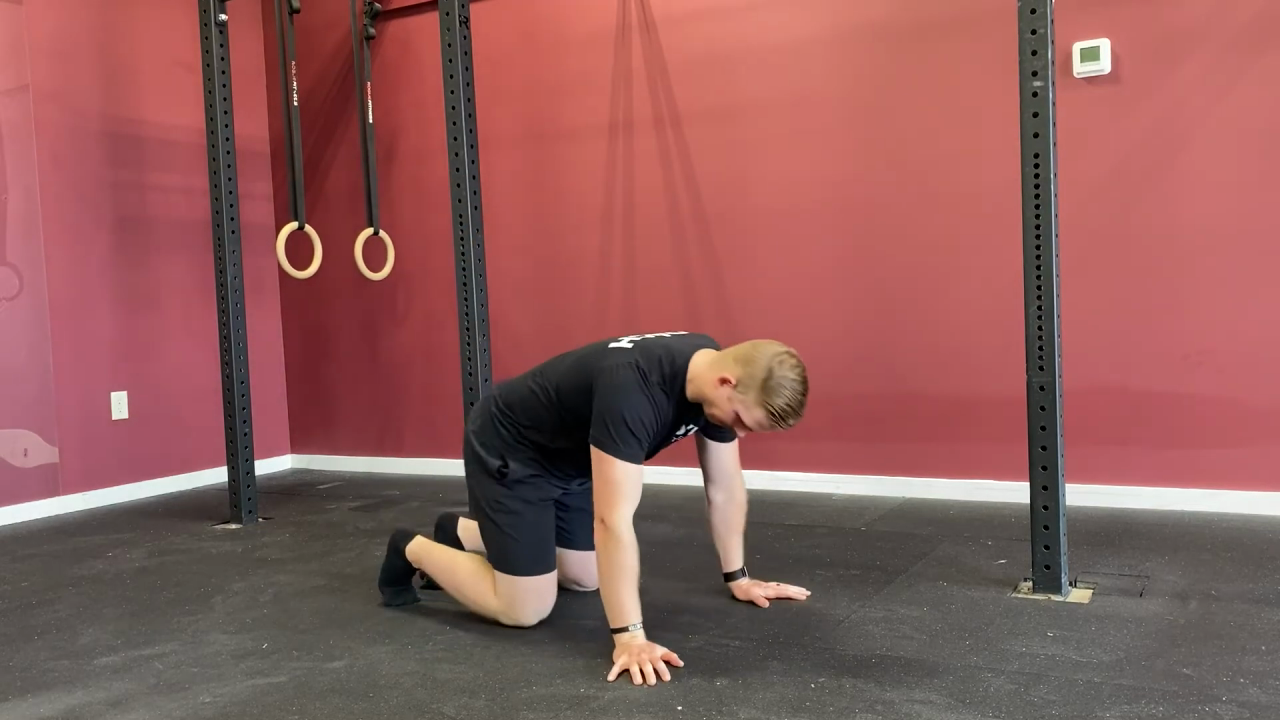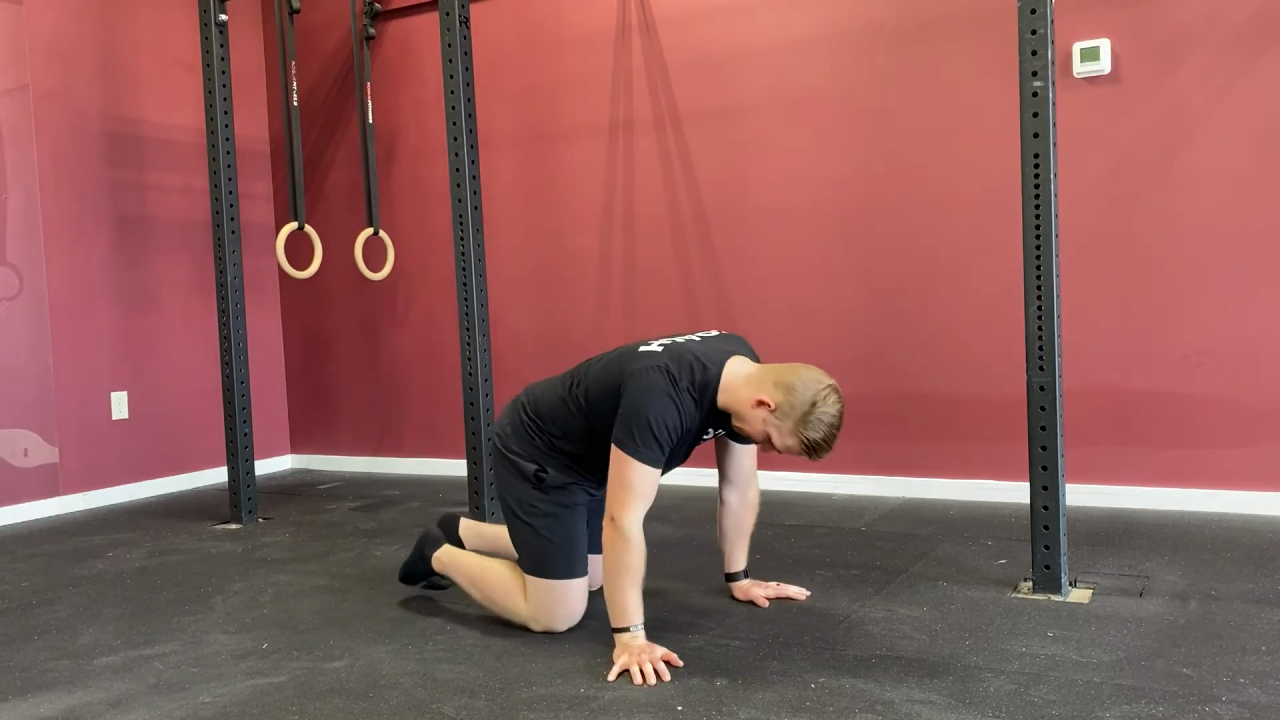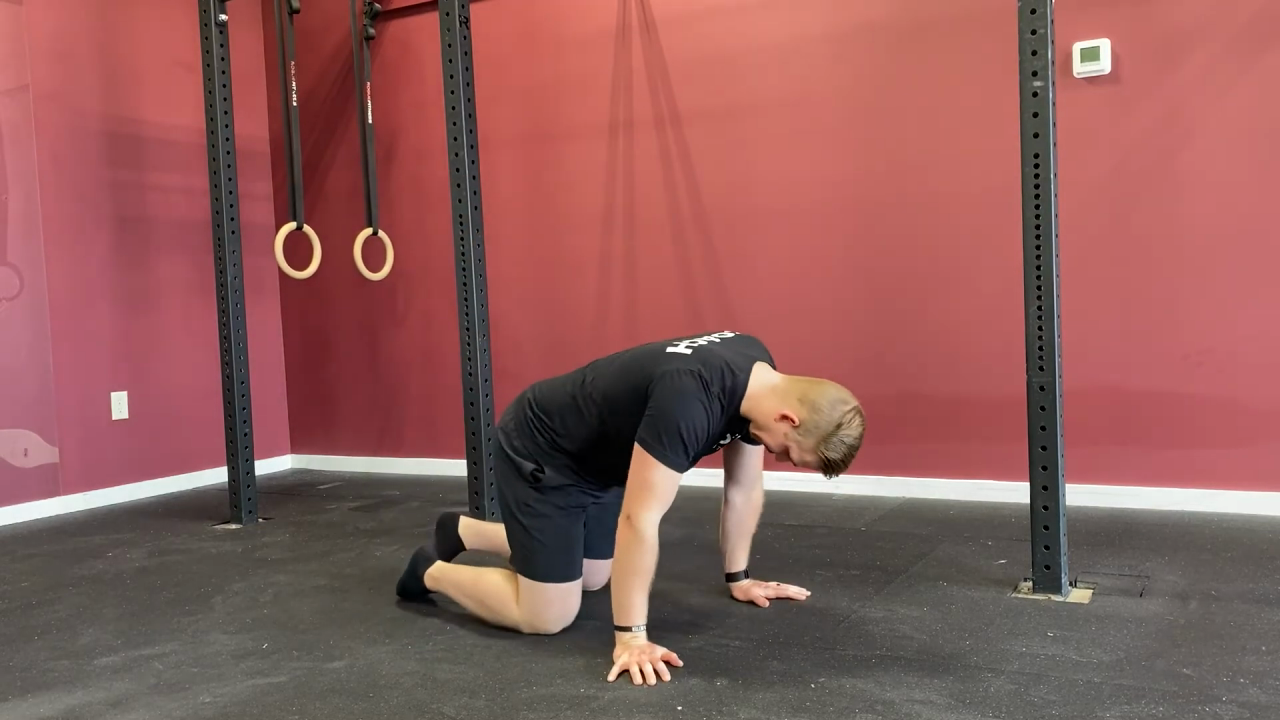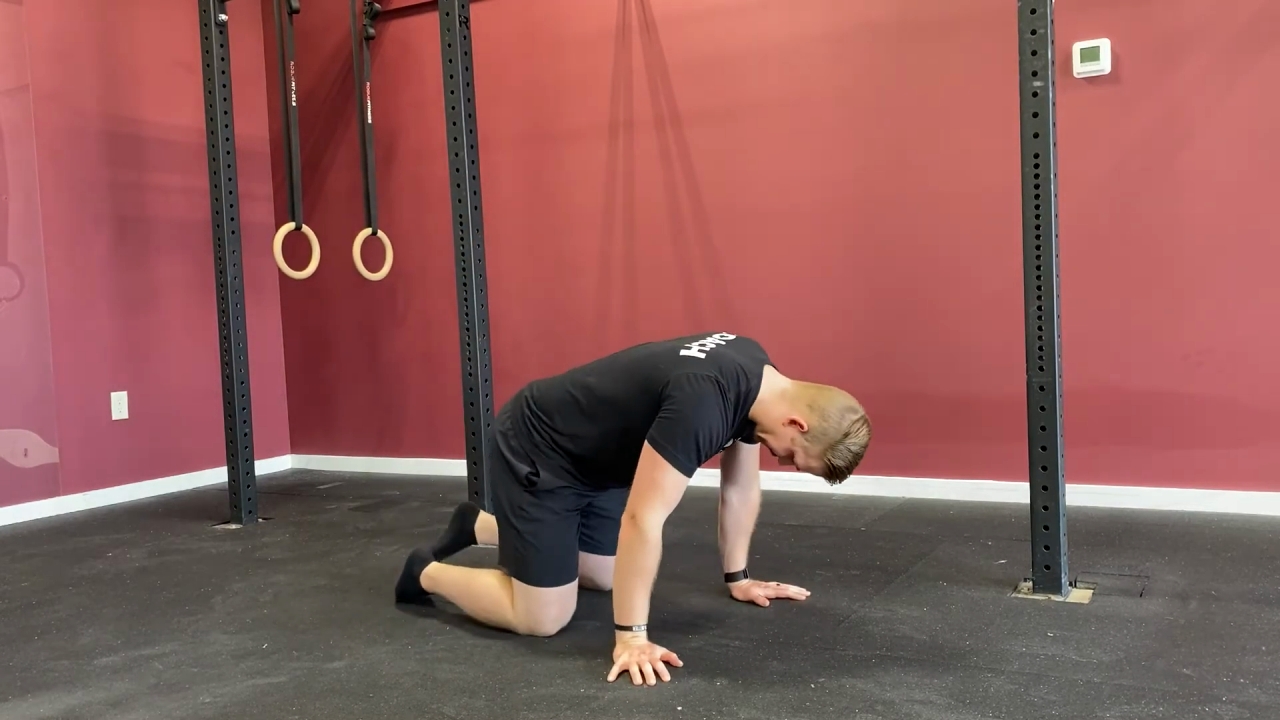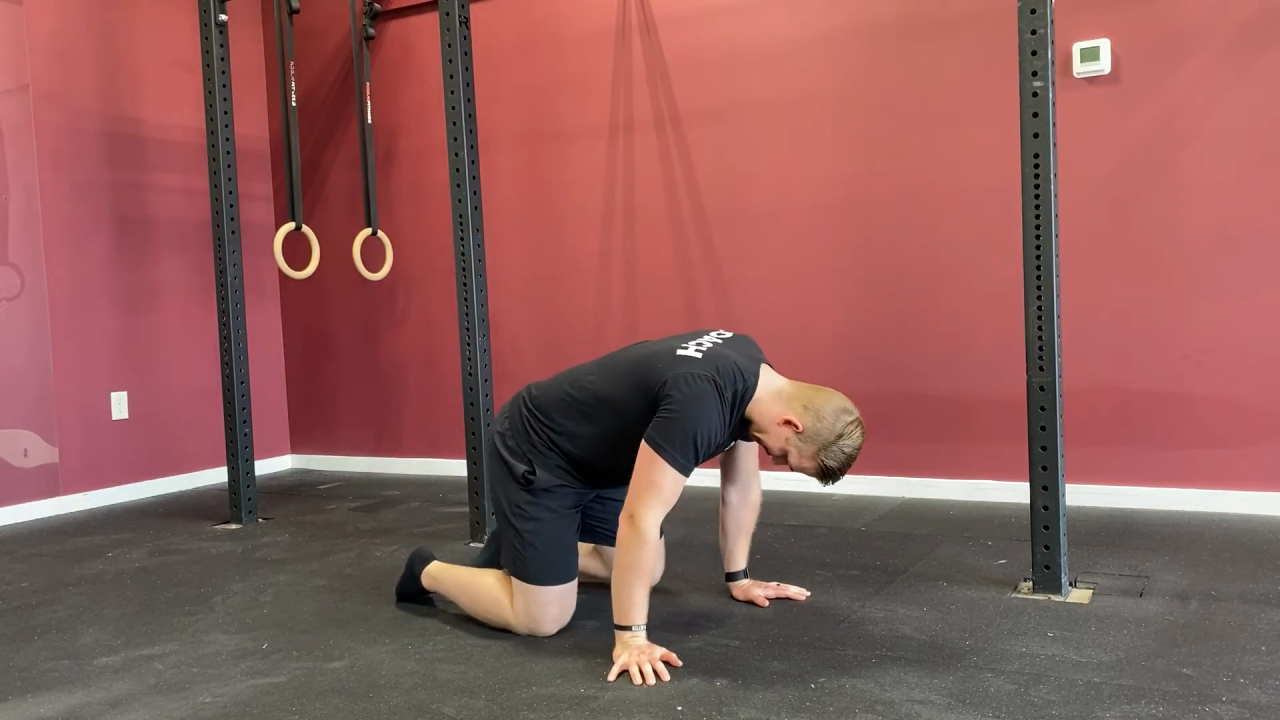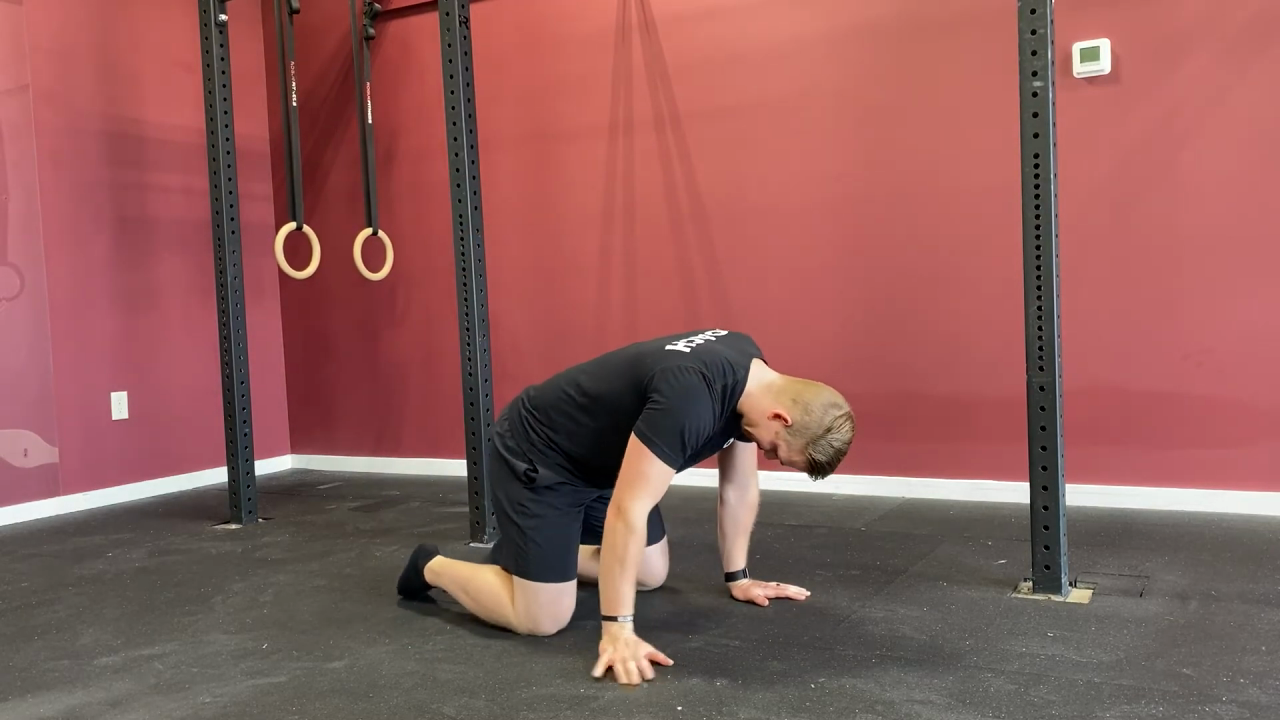
dt=0.3s
person 1, frame 1
left shoulder: (716, 372)
right shoulder: (634, 389)
left elbow: (724, 487)
right elbow: (613, 521)
left wrist: (736, 576)
right wrist: (629, 637)
left hip: (568, 455)
right hip: (508, 449)
left knee: (584, 577)
right knee: (525, 608)
left ankle: (460, 532)
right ankle: (415, 550)
person 1, frame 2
left shoulder: (748, 376)
right shoulder: (662, 394)
left elbow: (739, 489)
right elbow: (624, 519)
left wrist: (738, 577)
right wrist: (630, 637)
left hip: (590, 454)
right hip: (536, 453)
left knee: (590, 576)
right knee: (557, 614)
left ankle: (461, 532)
right ankle: (440, 554)
person 1, frame 3
left shoulder: (759, 379)
right shoulder: (689, 399)
left elbow: (744, 489)
right elbow: (638, 520)
left wrist: (738, 578)
right wrist: (631, 637)
left hip: (595, 454)
right hip: (539, 452)
left knee: (591, 577)
right knee: (549, 616)
left ankle: (461, 531)
right ankle: (431, 573)
person 1, frame 4
left shoulder: (758, 380)
right shoulder: (704, 402)
left elbow: (740, 488)
right elbow: (642, 520)
left wrist: (737, 577)
right wrist: (631, 637)
left hip: (593, 451)
right hip: (535, 451)
left knee: (603, 575)
right knee: (544, 618)
left ankle: (478, 524)
right ankle: (426, 574)
person 1, frame 5
left shoulder: (753, 378)
right shoulder: (701, 402)
left elbow: (740, 486)
right elbow: (639, 518)
left wrist: (738, 578)
right wrist: (631, 637)
left hip: (596, 454)
right hip: (535, 453)
left knee: (646, 572)
right knee: (543, 619)
left ankle: (517, 547)
right ankle: (428, 573)
person 1, frame 6
left shoulder: (751, 375)
right shoulder: (690, 397)
left elbow: (739, 486)
right elbow: (628, 510)
left wrist: (738, 577)
right wrist: (618, 630)
left hip: (597, 455)
right hip: (536, 456)
left knee: (651, 574)
right knee: (543, 621)
left ankle: (528, 552)
right ankle: (433, 568)
